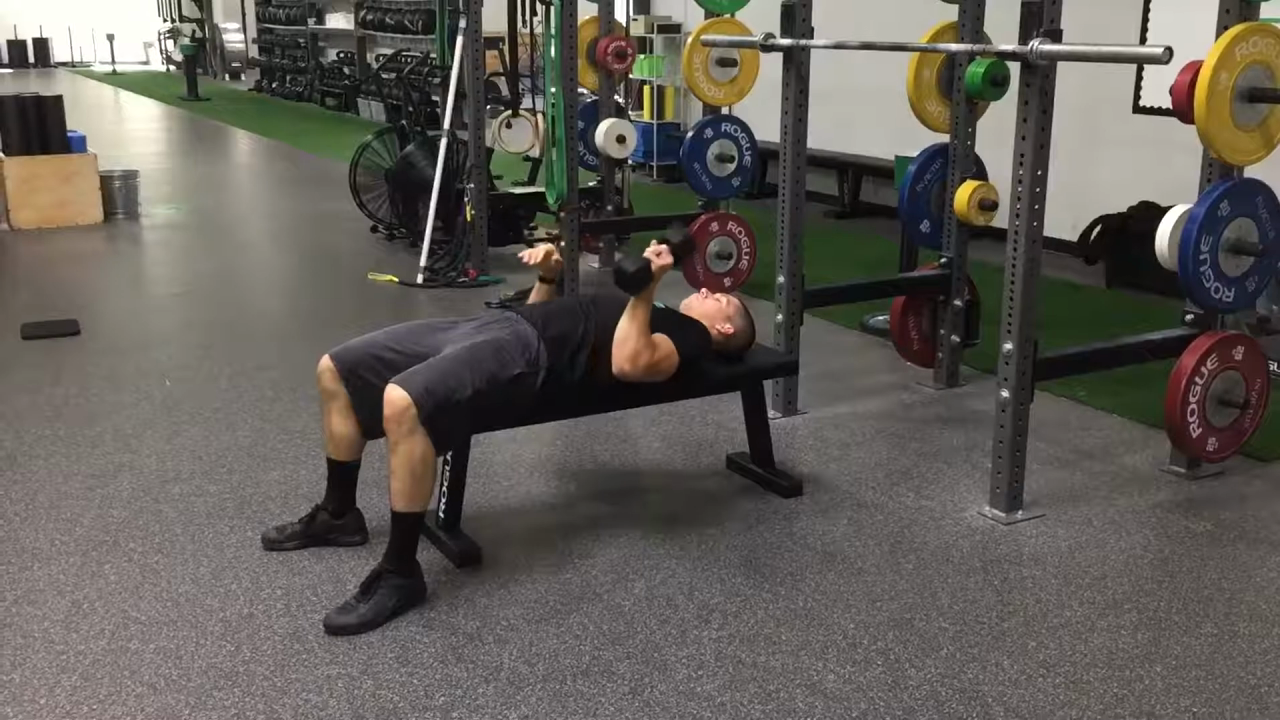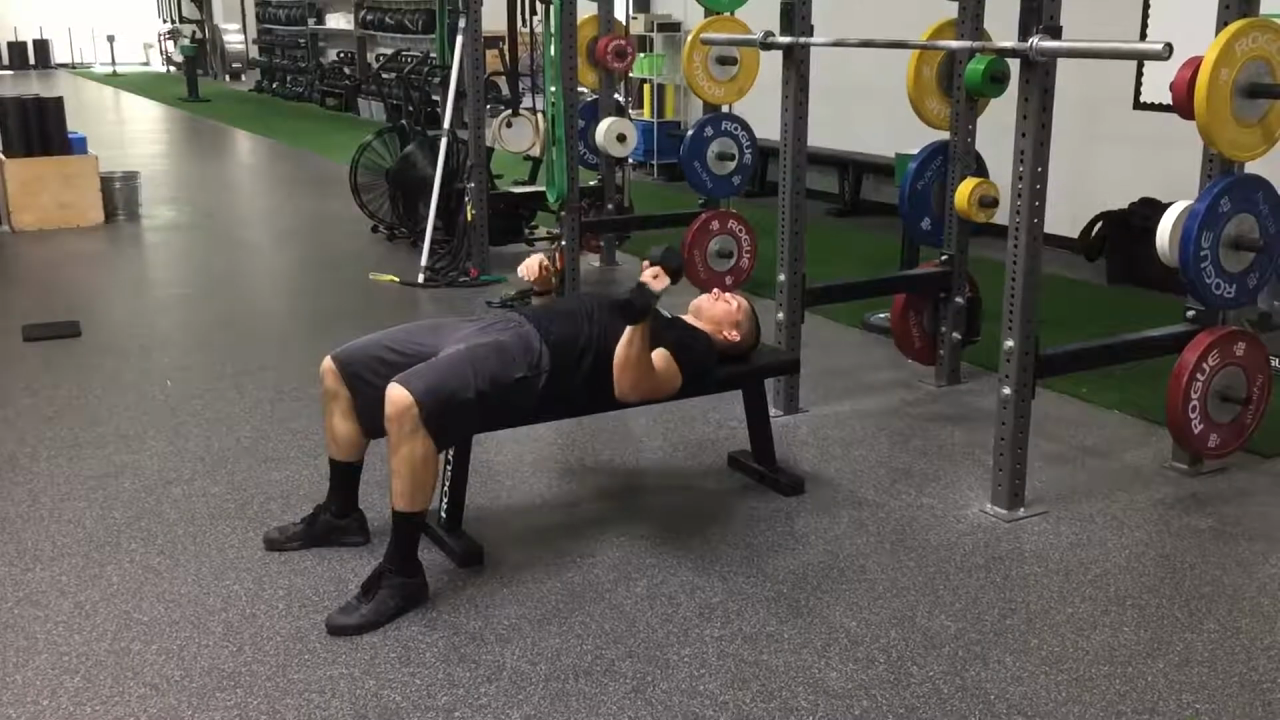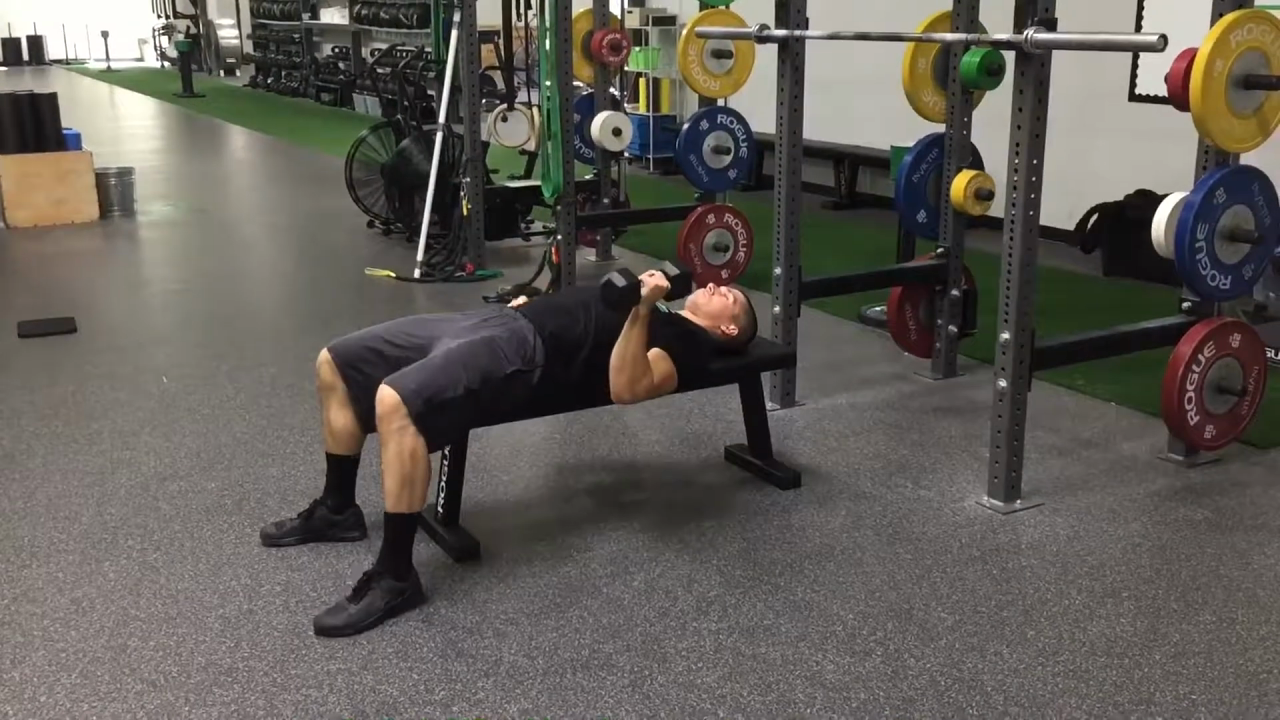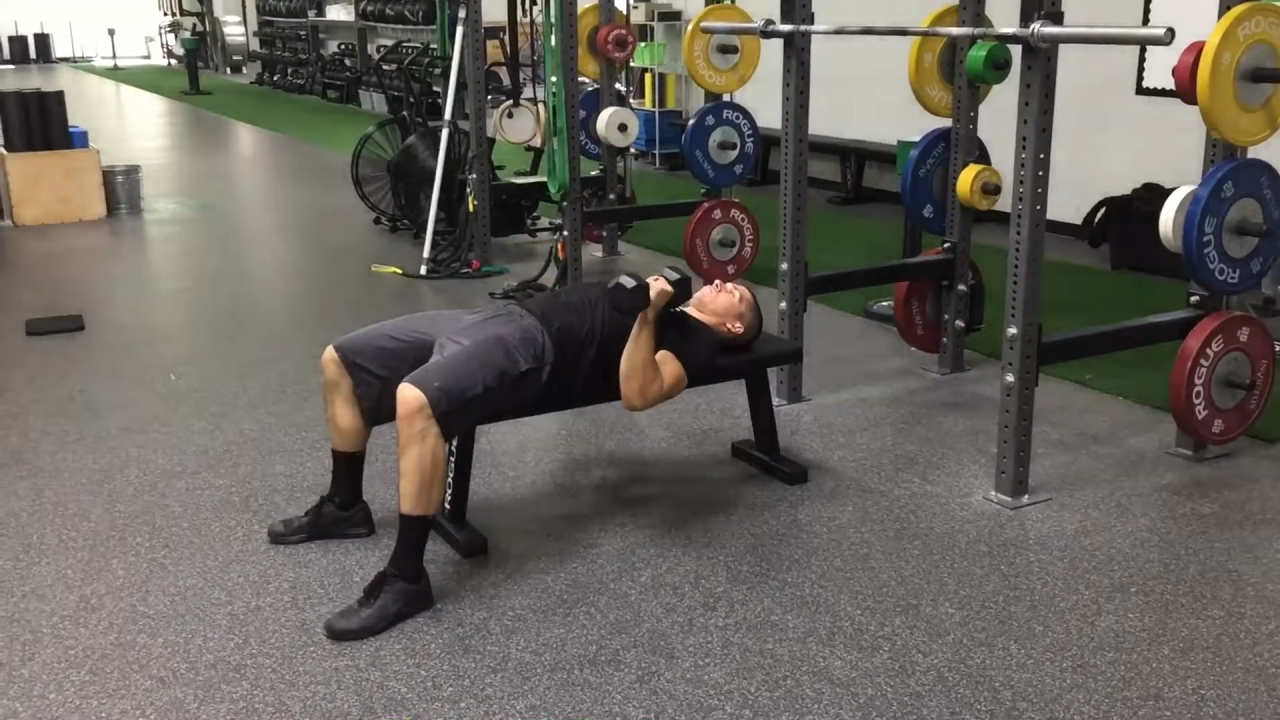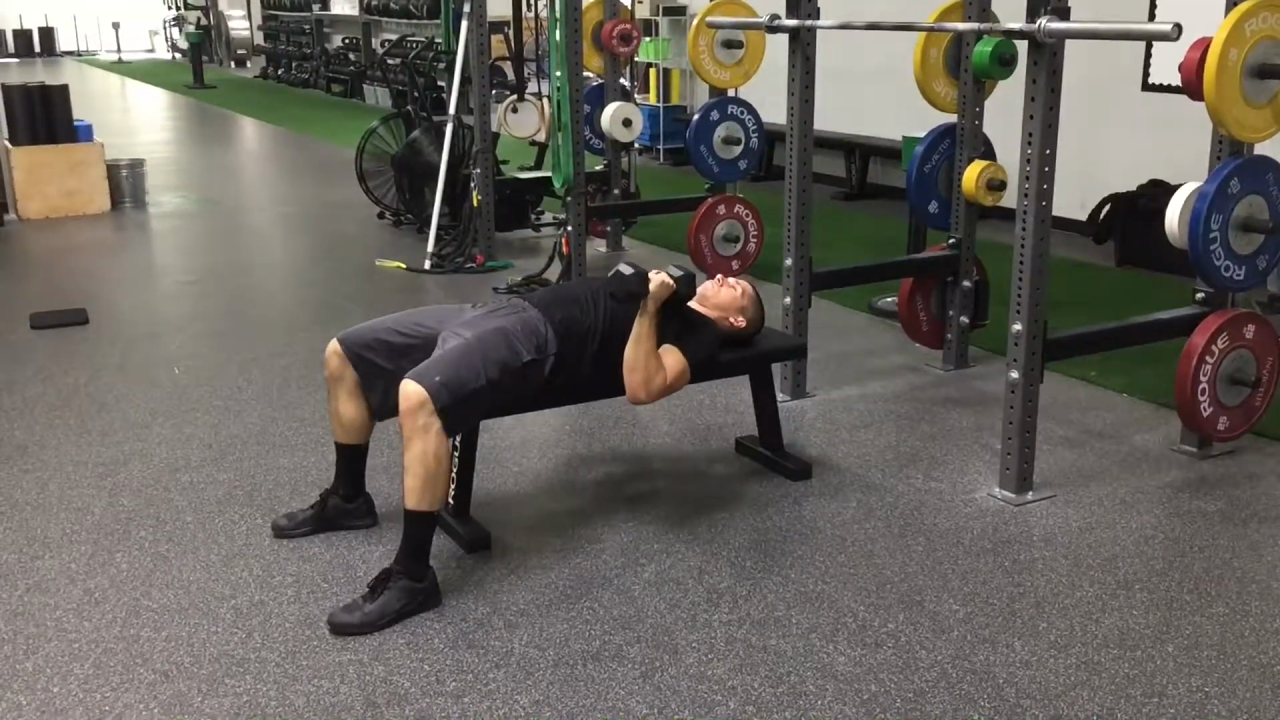
dt=0.5s
person 1, frame 1
left shoulder: (691, 337)
right shoulder: (656, 321)
left elbow: (629, 364)
left wrist: (647, 283)
right wrist: (548, 276)
left hip: (524, 356)
left knee: (403, 404)
right knee: (336, 370)
left ankle: (401, 574)
right ankle: (338, 515)
person 1, frame 2
left shoulder: (695, 347)
right shoulder: (654, 325)
left elbow: (628, 386)
left wrist: (643, 307)
right wrist: (544, 286)
left hip: (526, 356)
left knee: (405, 404)
right knee: (338, 372)
left ankle: (401, 574)
right ankle: (340, 514)
person 1, frame 3
left shoulder: (689, 341)
right shoulder: (650, 315)
left elbow: (626, 388)
left wrist: (643, 308)
right wrist: (529, 302)
left hip: (522, 351)
right hip: (498, 322)
left knee: (395, 402)
right knee: (335, 364)
left ankle: (395, 576)
right ankle: (337, 510)
person 1, frame 4
left shoulder: (695, 338)
right shoulder: (659, 308)
left elbow: (637, 393)
left wrist: (647, 314)
left hip: (529, 348)
left knee: (415, 402)
right knee: (340, 362)
left ankle: (406, 578)
right ankle: (344, 506)
person 1, frame 5
left shoulder: (698, 332)
right shoulder: (662, 299)
left elbow: (641, 387)
left wrist: (650, 305)
left hip: (533, 341)
left knee: (418, 398)
right knee: (343, 356)
left ankle: (412, 576)
right ankle: (348, 499)
